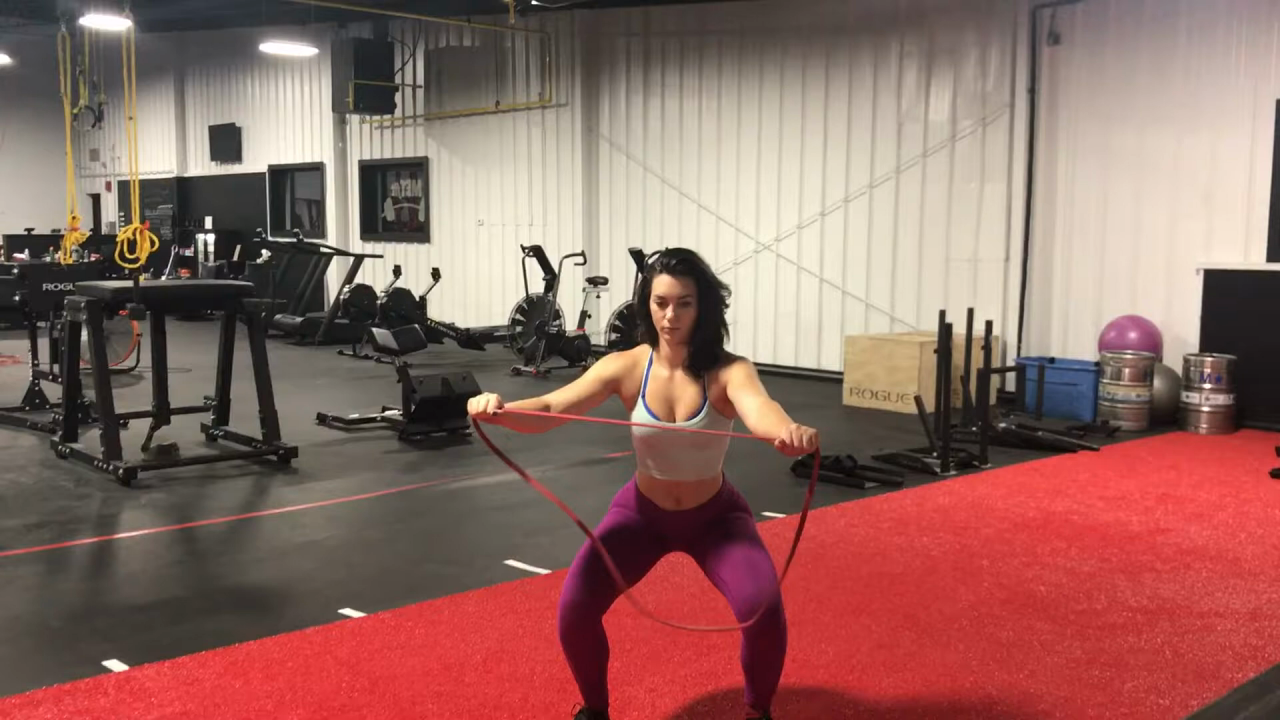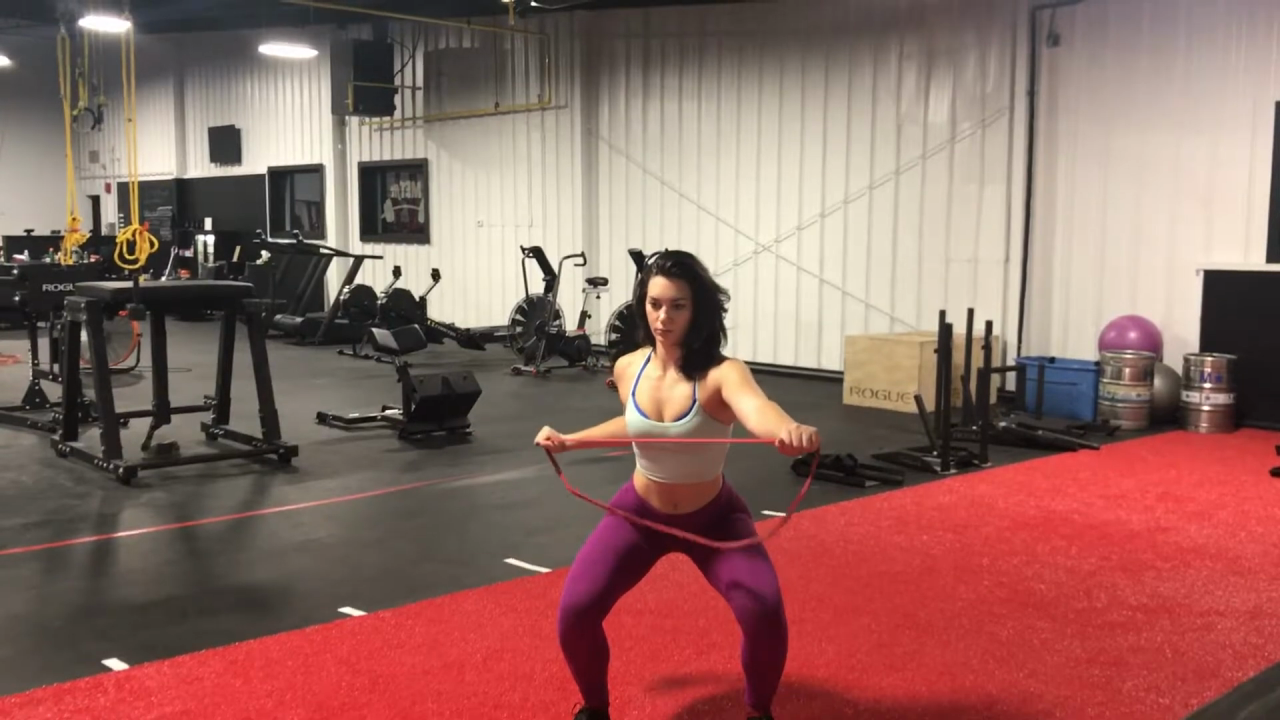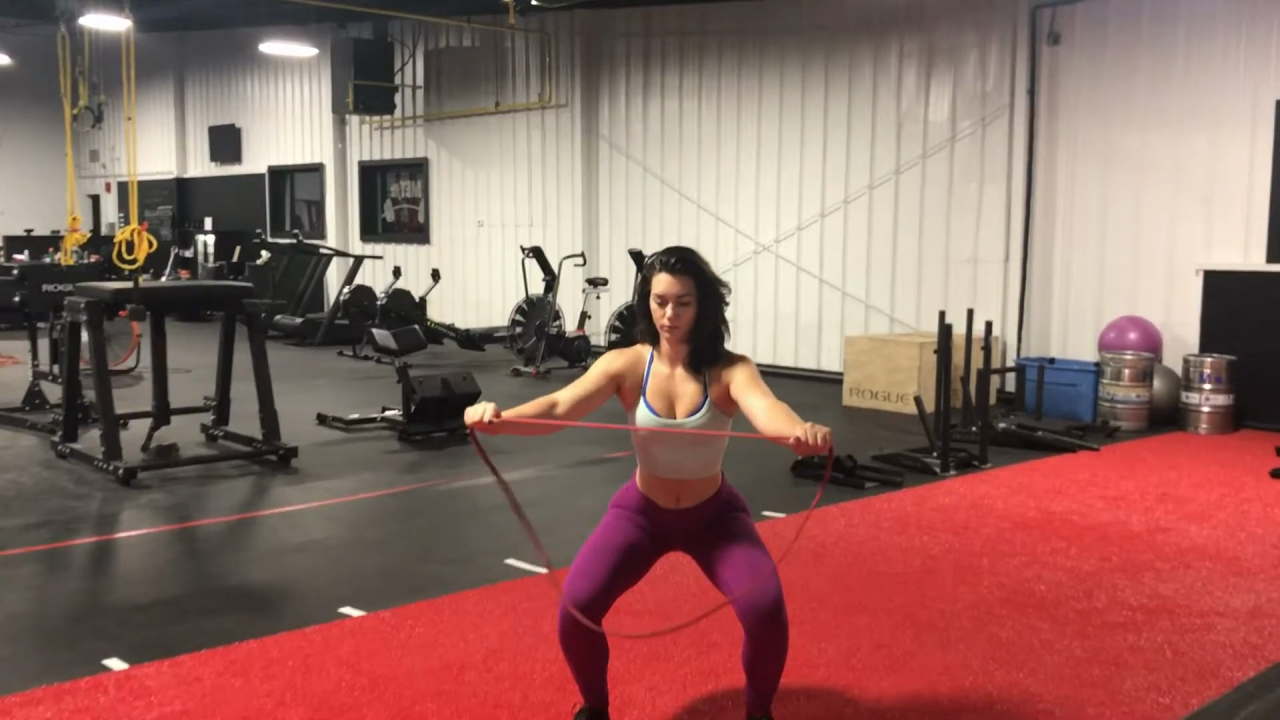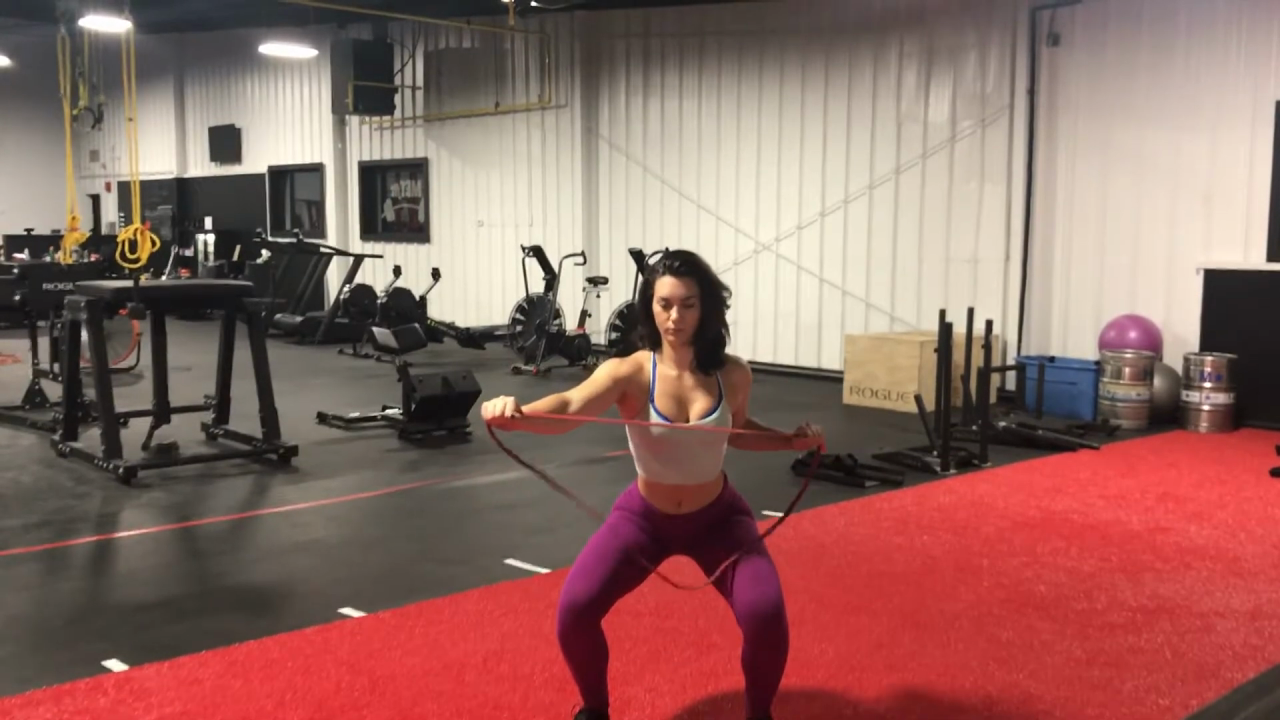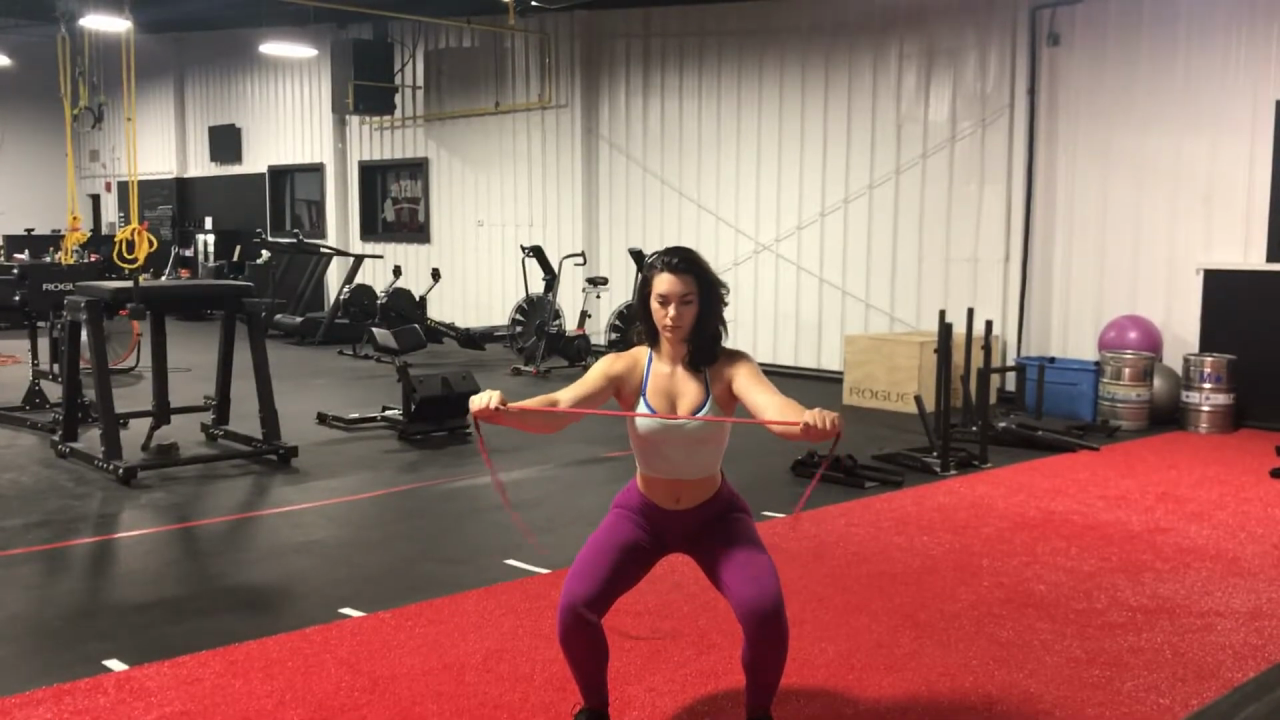
dt=1s
person 1, frame 1
left shoulder: (730, 372)
right shoulder: (625, 366)
left elbow: (761, 409)
right elbow: (550, 410)
left wrist: (790, 431)
right wrist: (500, 410)
left hip: (714, 515)
right hip: (642, 512)
left knee: (763, 609)
right knee: (576, 607)
person 1, frame 2
left shoulder: (723, 374)
right shoulder: (628, 368)
left elbow: (758, 410)
left wrist: (791, 431)
right wrist: (568, 441)
left hip: (713, 516)
right hip: (640, 511)
left knee: (766, 615)
right knee: (575, 611)
person 1, frame 3
left shoulder: (731, 370)
right shoulder: (625, 364)
left elbow: (767, 409)
right elbow: (560, 406)
left wrist: (804, 431)
right wrist: (500, 417)
left hip: (713, 515)
right hip: (641, 510)
left knee: (766, 611)
right knee: (575, 608)
person 1, frame 4
left shoulder: (733, 374)
right shoulder: (627, 372)
right elbow: (570, 405)
left wrist: (792, 440)
right wrist: (515, 413)
left hip: (716, 517)
right hip: (643, 515)
left knee: (766, 615)
right knee: (574, 610)
person 1, frame 5
left shoulder: (730, 367)
right shoulder: (624, 367)
left elbow: (776, 409)
right elbow: (556, 410)
left wrist: (812, 421)
right wrist: (503, 410)
left hip: (715, 515)
right hip: (642, 512)
left knee: (766, 613)
right knee: (575, 608)
